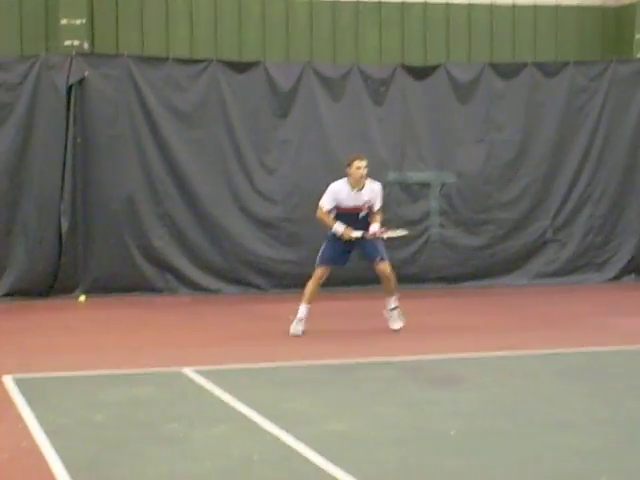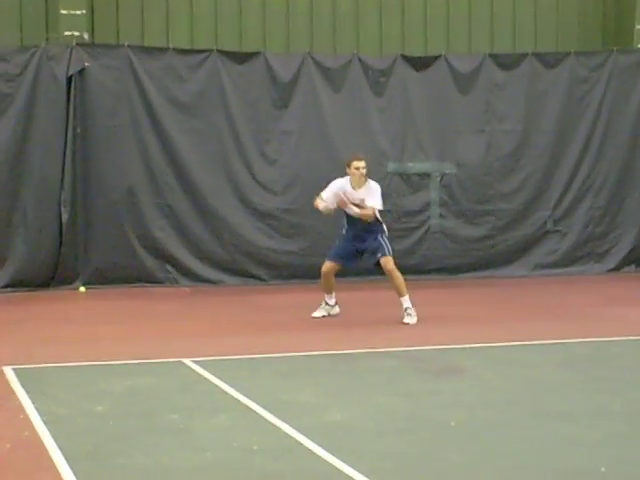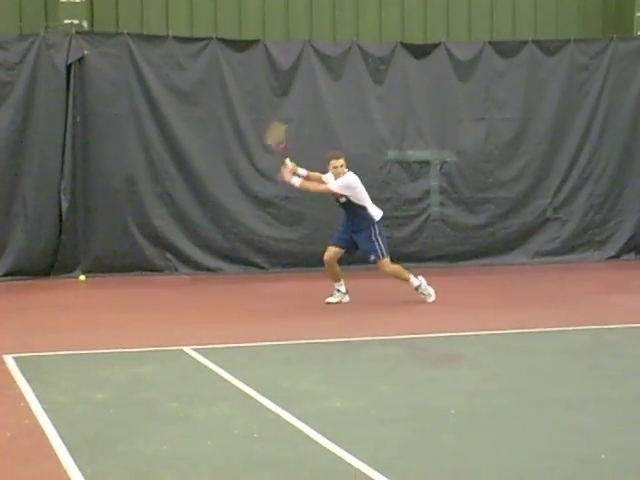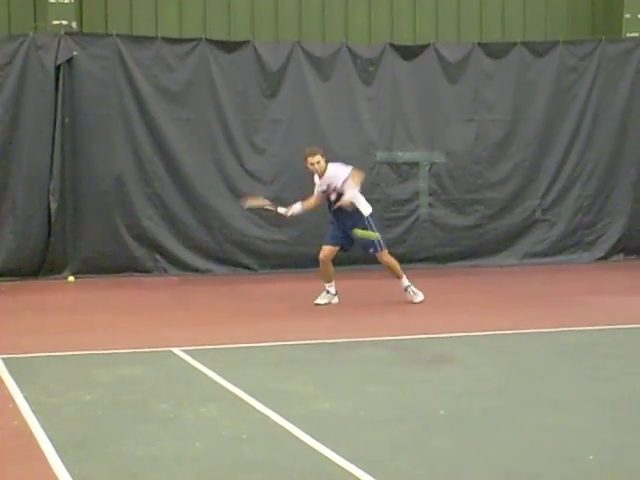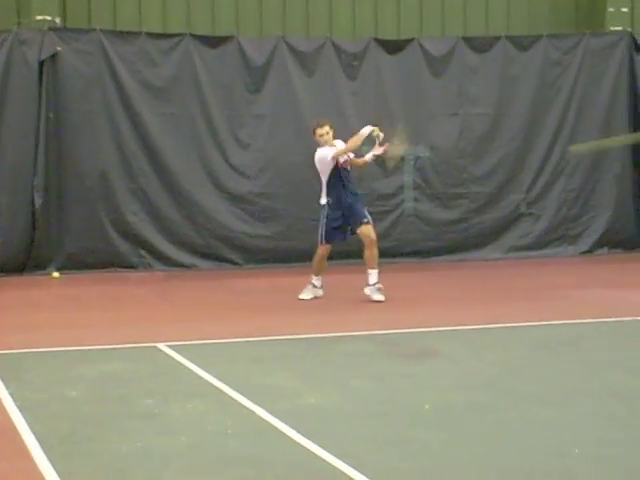
dt=0.3s
person 1, frame 1
left shoulder: (375, 187)
right shoulder: (336, 188)
left elbow: (376, 213)
right elbow: (321, 213)
left wrist: (375, 227)
right wrist: (340, 229)
left hip: (365, 235)
right hip: (339, 236)
left knee: (386, 271)
right knee: (318, 275)
left ankle: (392, 309)
right ankle: (301, 317)
person 1, frame 2
left shoulder: (373, 188)
right shoulder: (338, 184)
left elbow: (370, 216)
right elbow: (318, 201)
left wrist: (351, 207)
right wrist: (323, 205)
left hip: (374, 234)
right hip: (351, 235)
left knee: (389, 267)
right knee: (326, 270)
left ankle: (408, 309)
right ankle: (330, 305)
person 1, frame 3
left shoulder: (348, 181)
right shoulder: (333, 176)
left elbow: (319, 189)
right elbow: (321, 179)
left wrist: (293, 180)
right wrist: (299, 171)
left hip: (369, 225)
right hip: (350, 225)
left knee: (386, 268)
right knee: (329, 258)
left ankle: (417, 283)
right ankle: (341, 292)
person 1, frame 4
left shoulder: (337, 169)
right shoulder: (318, 178)
left elbow: (357, 176)
right elbow: (316, 200)
left wrist: (349, 194)
right wrist: (298, 207)
left hip: (361, 218)
right hip: (340, 222)
left knee: (384, 259)
right knee: (324, 256)
left ankle: (407, 286)
right ankle: (330, 292)
person 1, frame 5
left shoulder: (339, 145)
right shoulder: (322, 154)
left elbow: (356, 163)
right elbow: (348, 148)
left wrist: (372, 154)
right wrist: (367, 131)
left hip: (352, 200)
right hip: (333, 206)
left knee: (370, 238)
right knee: (322, 251)
left ankle: (372, 285)
right ankle: (315, 285)
